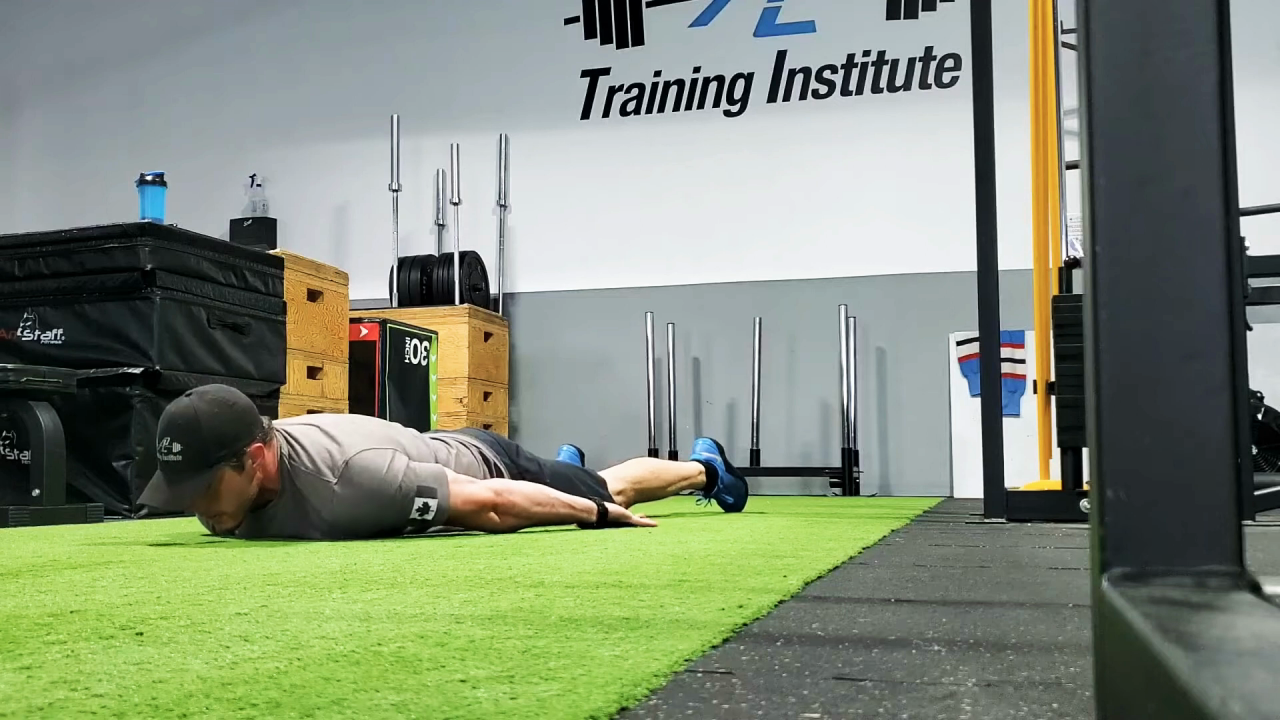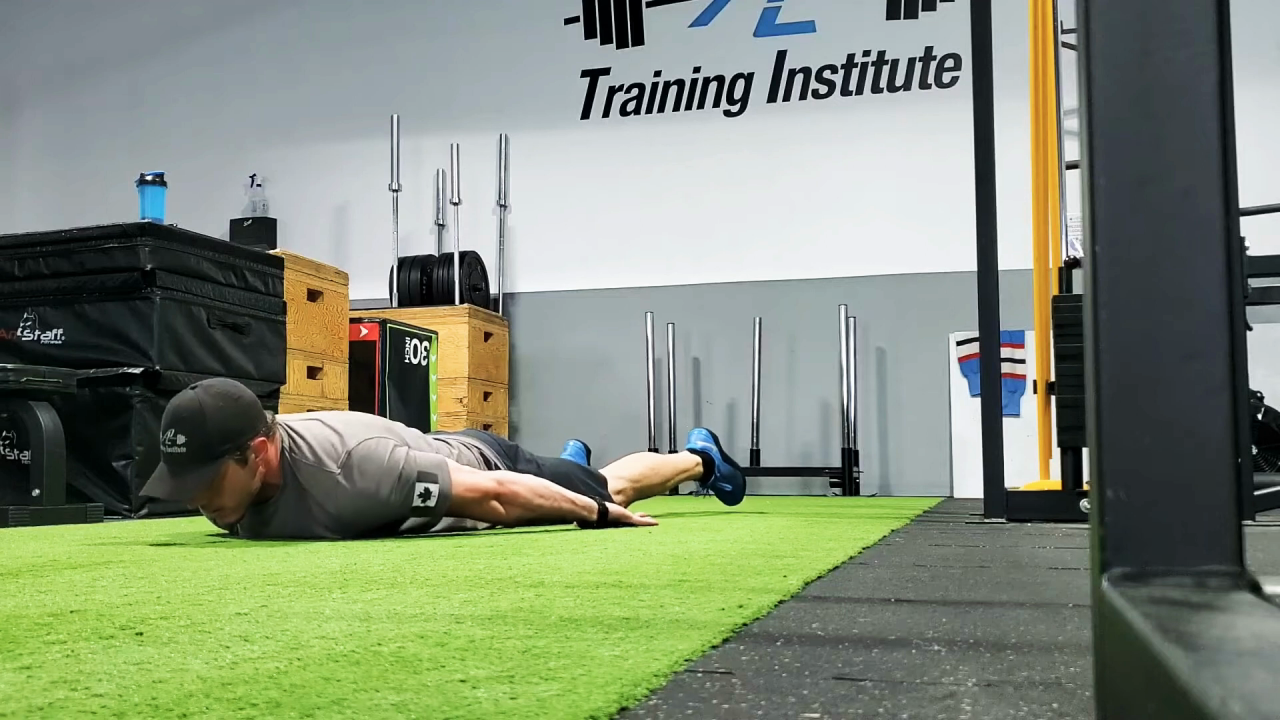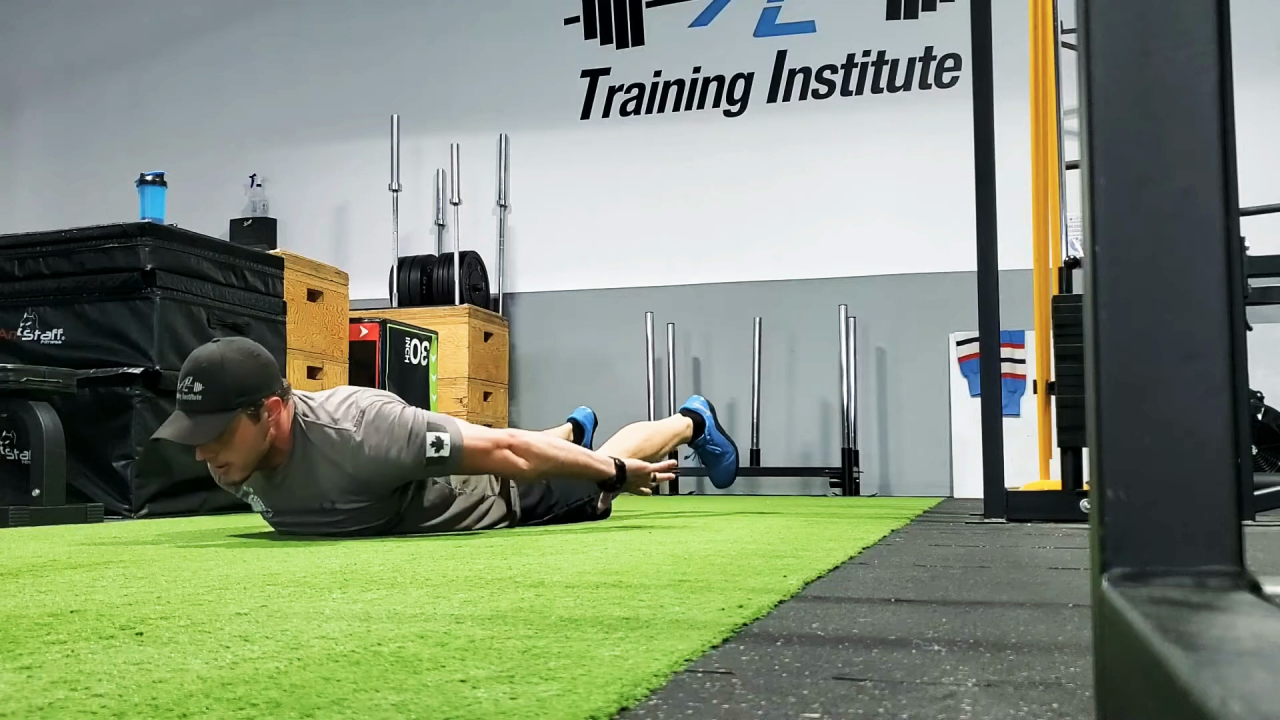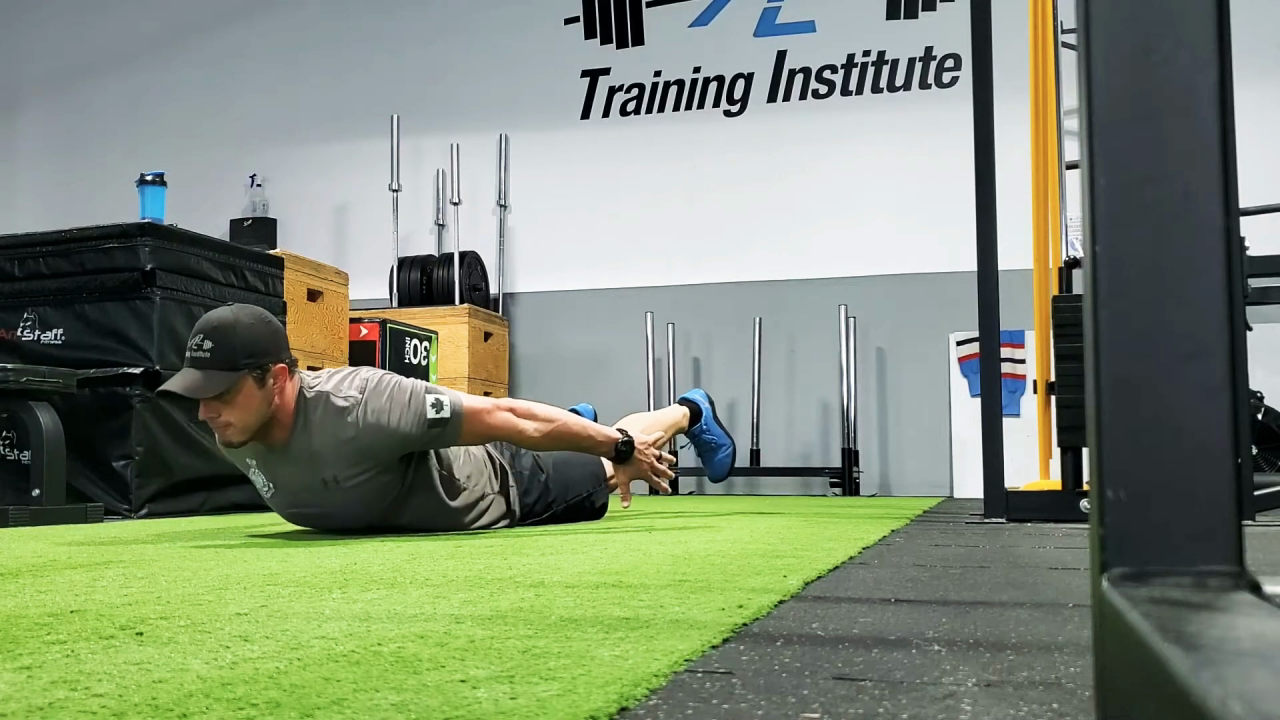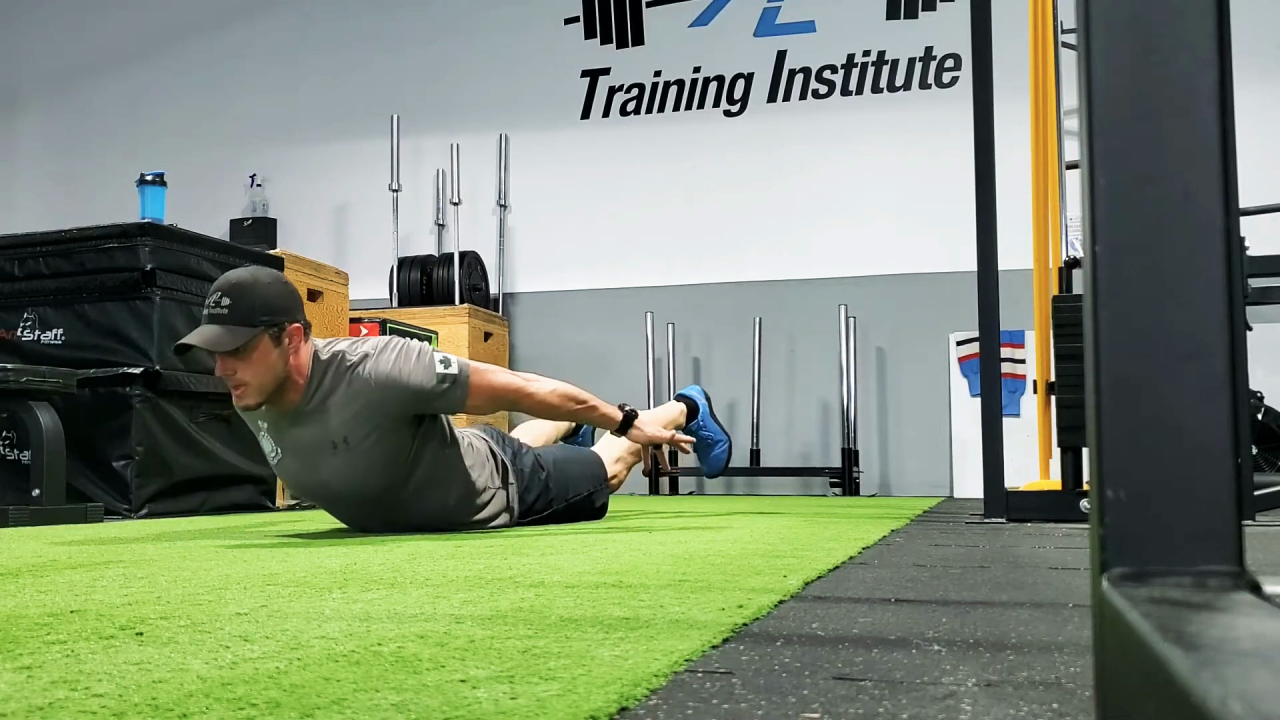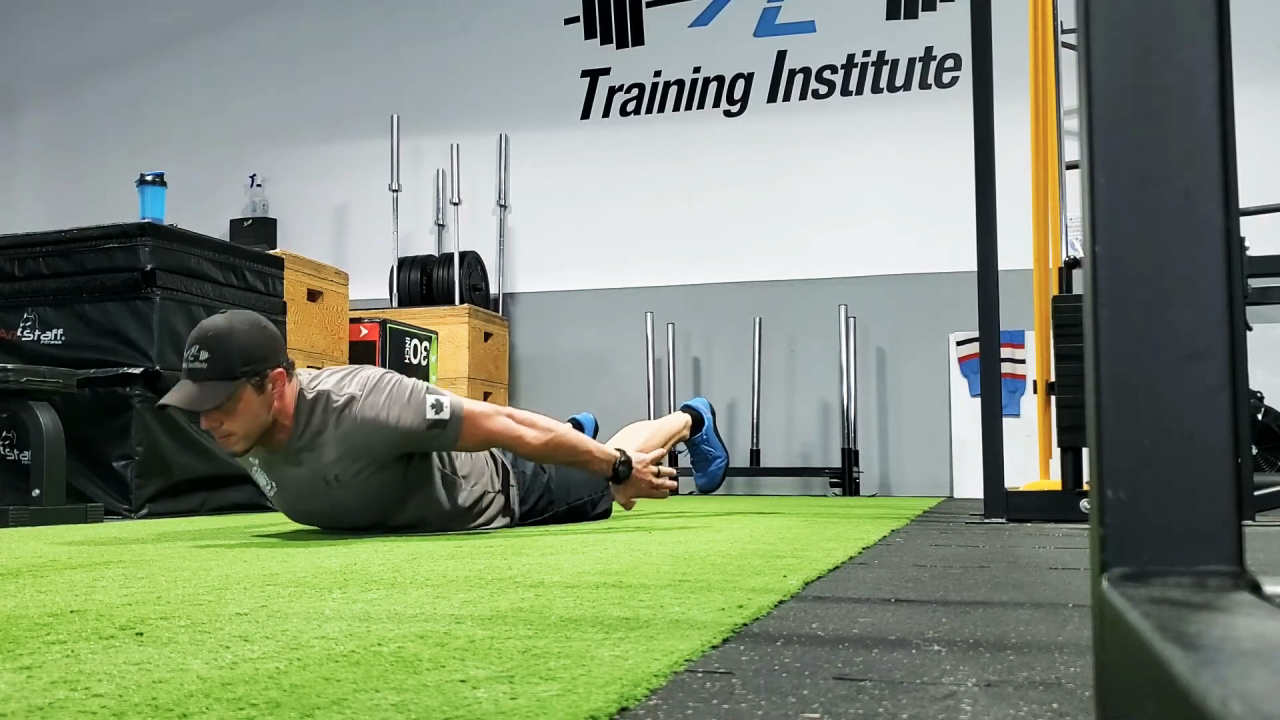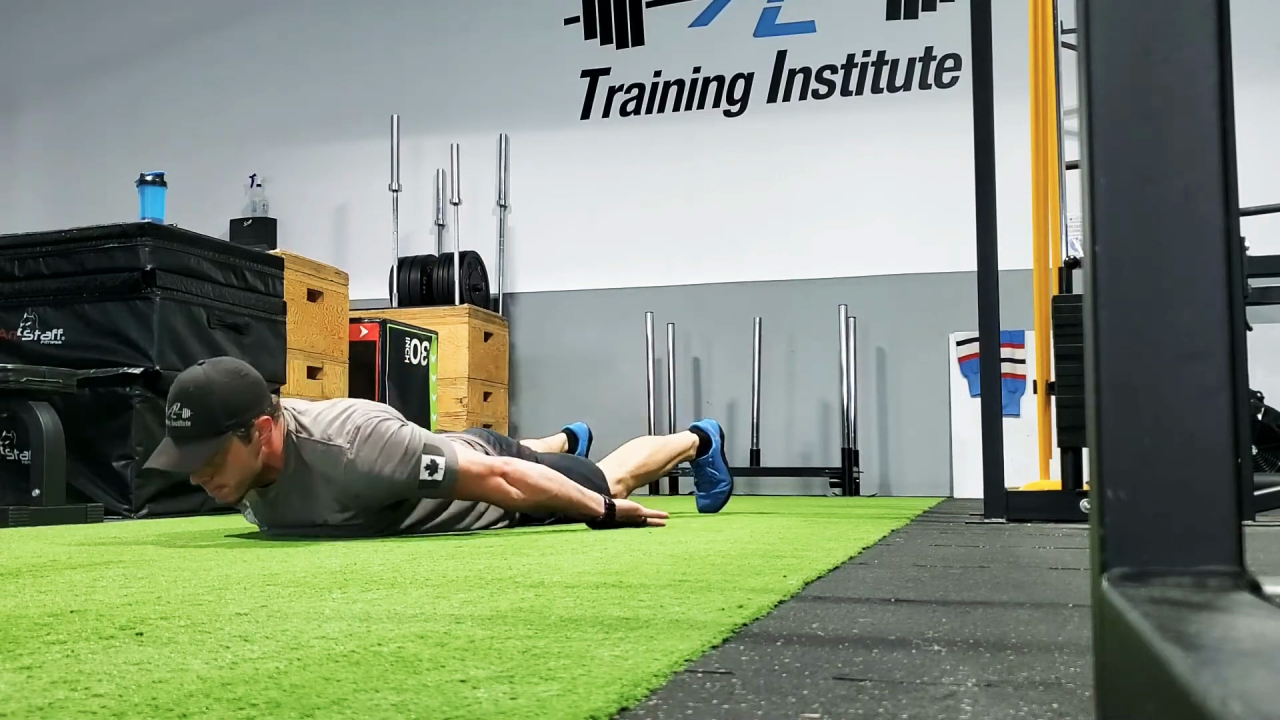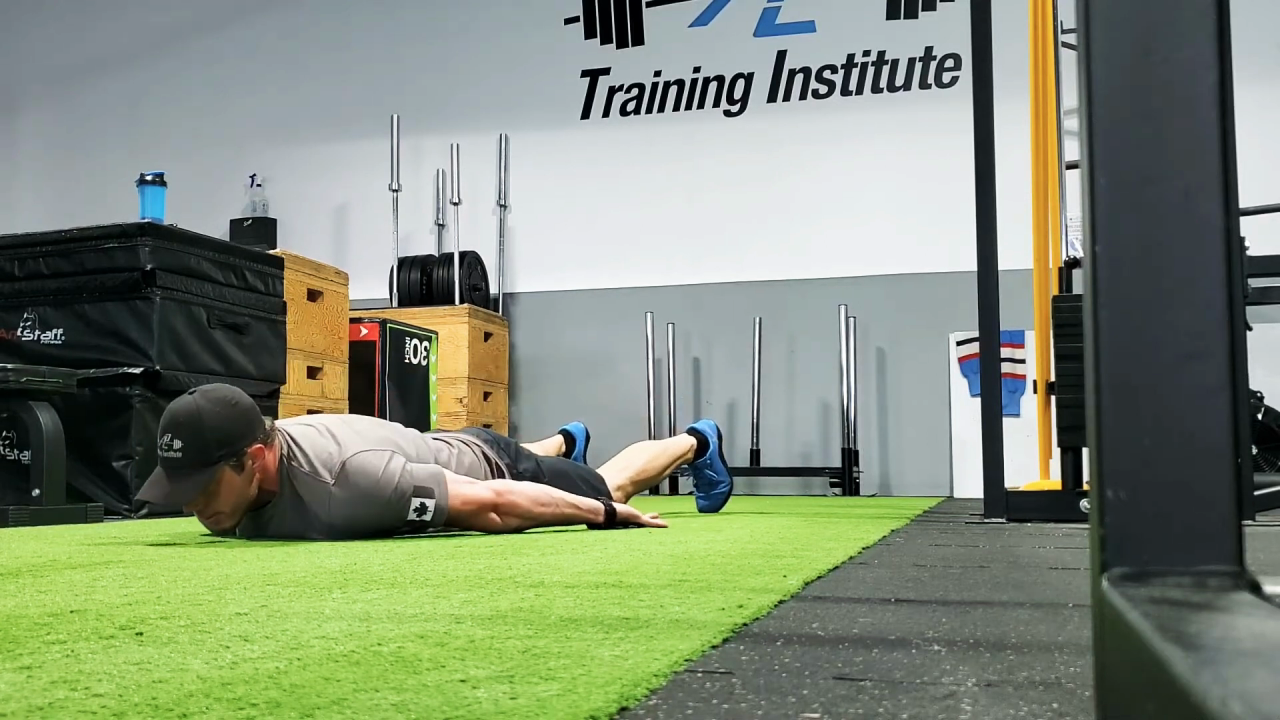
dt=0.5s
person 1, frame 1
left shoulder: (344, 477)
right shoulder: (230, 470)
left elbow: (493, 504)
left wrist: (600, 513)
left hip: (484, 471)
right hip: (438, 456)
left knee: (612, 490)
left ankle: (705, 469)
person 1, frame 2
left shoulder: (345, 468)
right shoulder: (233, 472)
left elbow: (494, 492)
left wrist: (602, 515)
left hip: (484, 472)
right hip: (438, 456)
left knee: (611, 488)
left ankle: (702, 458)
right ankle: (571, 457)
person 1, frame 3
left shoulder: (357, 433)
right shoulder: (231, 464)
left elbow: (504, 449)
left wrist: (618, 473)
left hip: (495, 499)
right hip: (436, 495)
left knee: (602, 476)
left ankle: (691, 422)
right ankle: (573, 427)
person 1, frame 4
left shoulder: (360, 408)
right shoulder: (234, 436)
left elbow: (505, 416)
left wrist: (623, 449)
left hip: (498, 495)
left knee: (605, 473)
left ankle: (689, 413)
right ankle: (575, 418)
person 1, frame 5
left shoulder: (375, 371)
right shoulder: (251, 403)
left elbow: (516, 386)
left wrist: (627, 422)
left hip: (497, 497)
left knee: (607, 469)
left ankle: (683, 410)
right ankle: (570, 424)
person 1, frame 6
left shoulder: (360, 407)
right shoulder: (244, 429)
left elbow: (507, 426)
left wrist: (620, 469)
left hip: (497, 499)
left knee: (602, 483)
left ankle: (690, 421)
right ankle: (576, 427)
person 1, frame 7
left shoulder: (349, 449)
right shoulder: (241, 453)
left elbow: (500, 480)
left wrist: (609, 512)
left hip: (493, 489)
right hip: (443, 465)
left knee: (609, 482)
left ankle: (698, 441)
right ankle: (565, 441)
person 1, frame 8
left shoulder: (343, 479)
right shoulder: (236, 466)
left elbow: (494, 504)
left wrist: (610, 515)
left hip: (488, 474)
right hip: (438, 452)
left knee: (609, 486)
left ankle: (697, 443)
